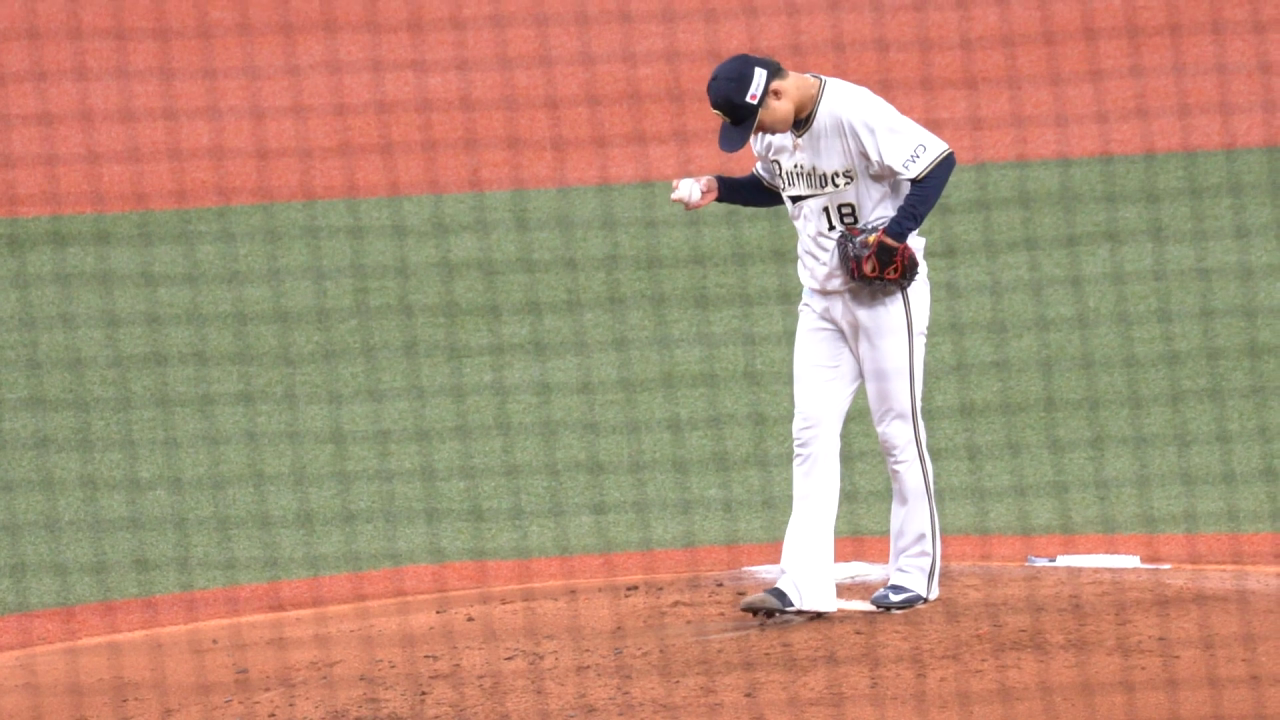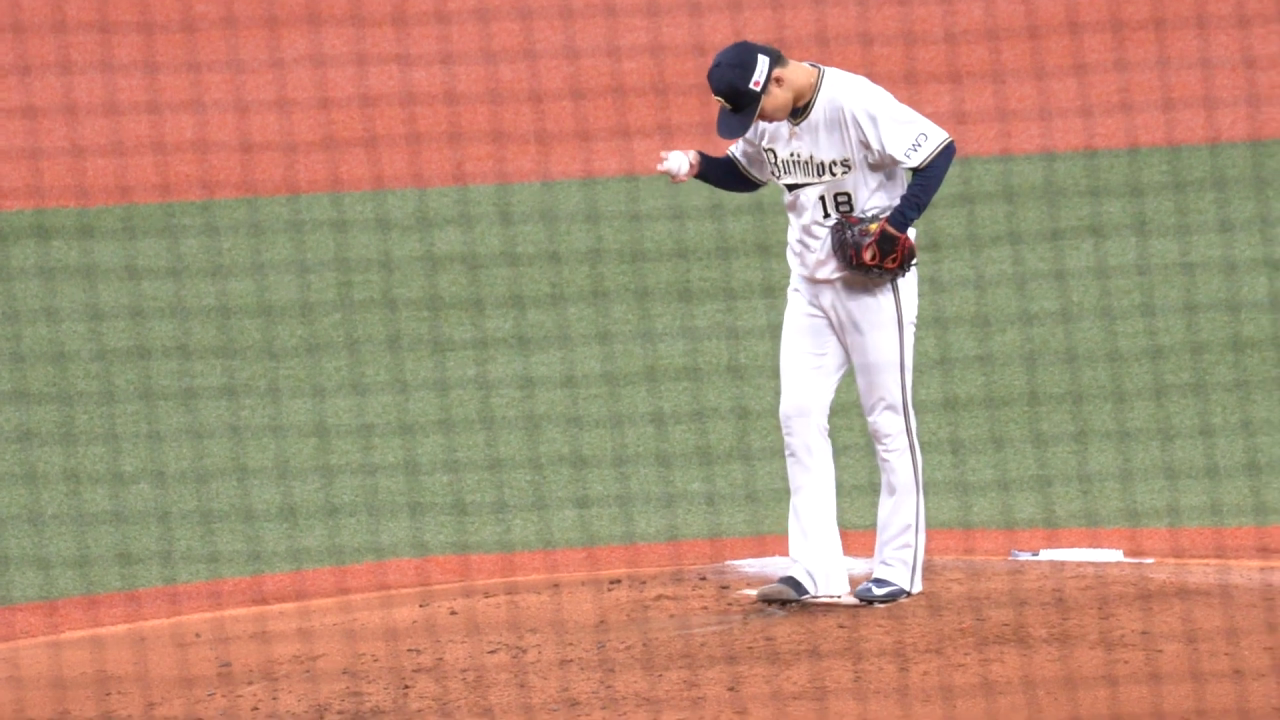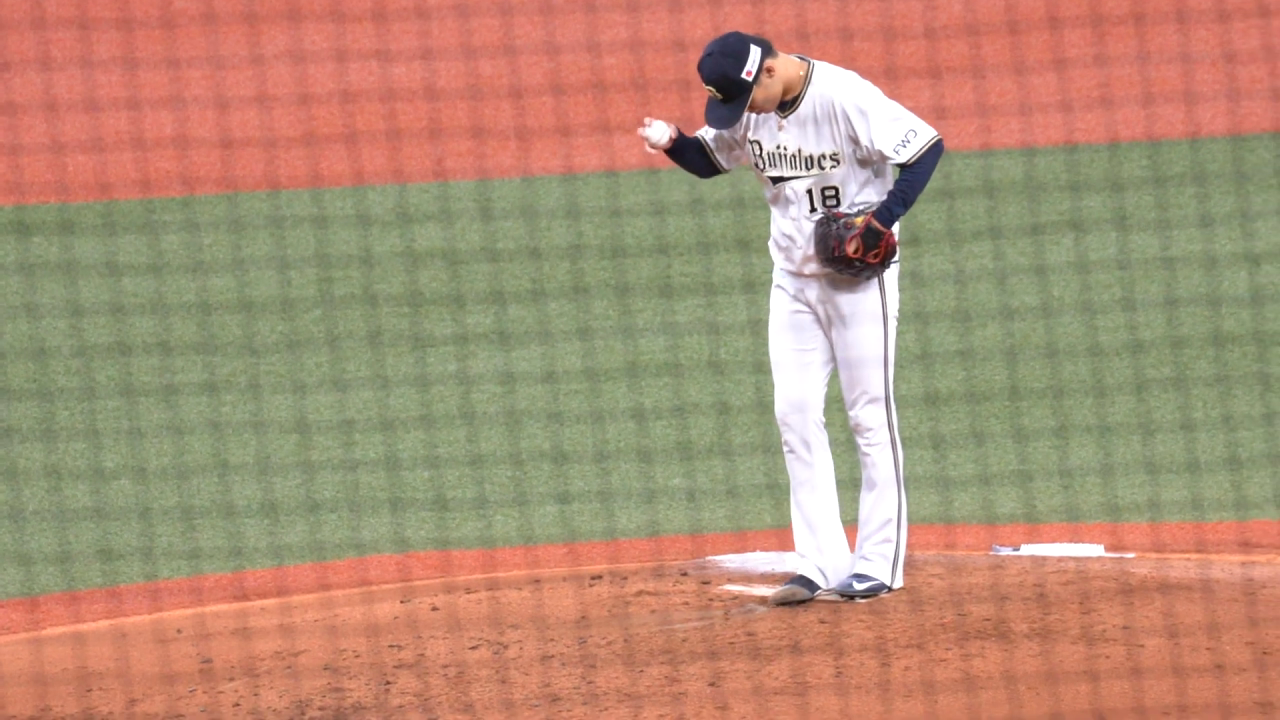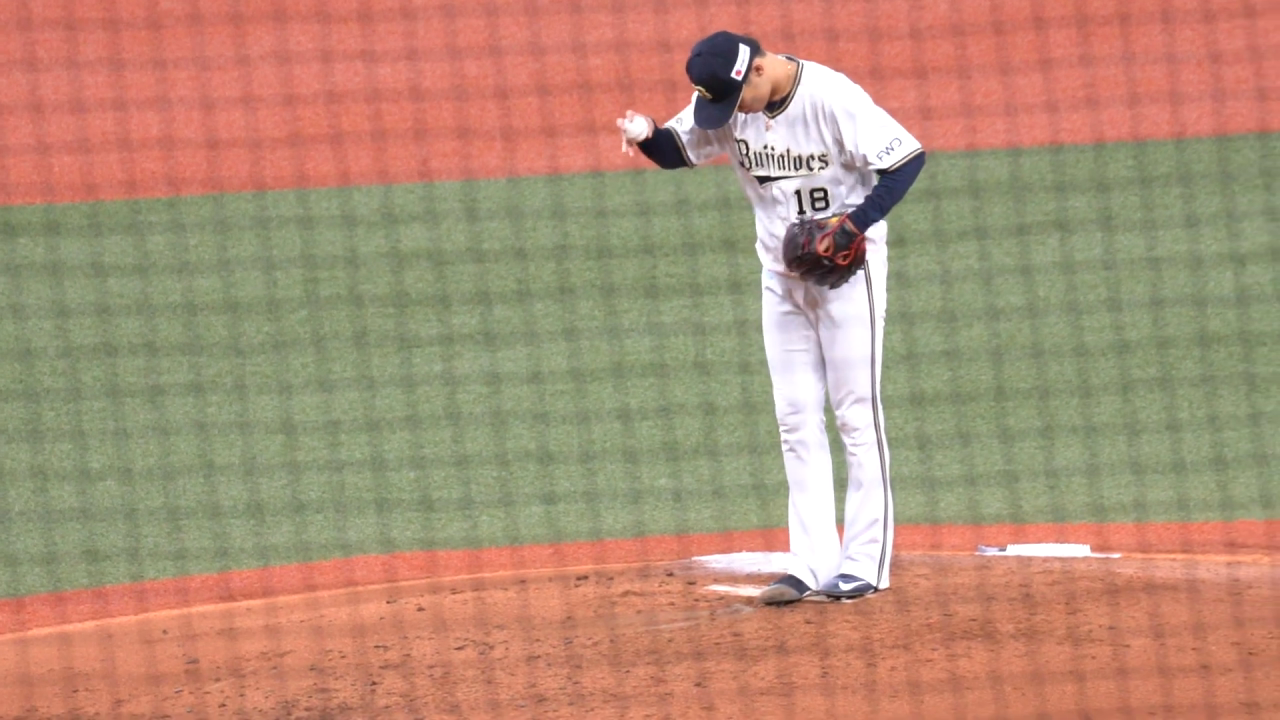
dt=0.4s
person 1, frame 1
left shoulder: (855, 111)
right shoulder: (771, 127)
left elbow: (939, 159)
left wrist: (897, 232)
right wrist: (719, 189)
left hip: (885, 291)
right hip: (821, 297)
left knee: (897, 429)
right knee: (812, 432)
left ankle: (915, 574)
right ankle: (803, 583)
person 1, frame 2
left shoulder: (855, 101)
right shoulder: (762, 114)
left elbow: (939, 148)
right elbow: (747, 172)
left wrist: (898, 222)
right wrist: (699, 166)
left hip: (874, 281)
right hip: (810, 285)
left knee: (888, 421)
right knee: (799, 415)
left ankle: (898, 568)
right ankle: (814, 569)
person 1, frame 3
left shoulder: (844, 95)
right shoulder: (744, 104)
left elbow: (927, 146)
right elbow: (710, 159)
left wrist: (884, 218)
right wrist: (672, 141)
left hip: (859, 275)
right hip: (793, 278)
left knee: (869, 415)
right knee: (795, 415)
left ankle: (878, 562)
right ankle: (822, 563)
person 1, frame 4
left shoulder: (832, 96)
right shoulder: (726, 99)
left elbow: (908, 157)
right elbow: (678, 149)
left wrist: (857, 223)
right wrist: (647, 135)
left hip: (847, 273)
right hip: (781, 277)
left knee: (856, 415)
right knee: (796, 418)
left ankle: (865, 563)
right ankle: (813, 563)
